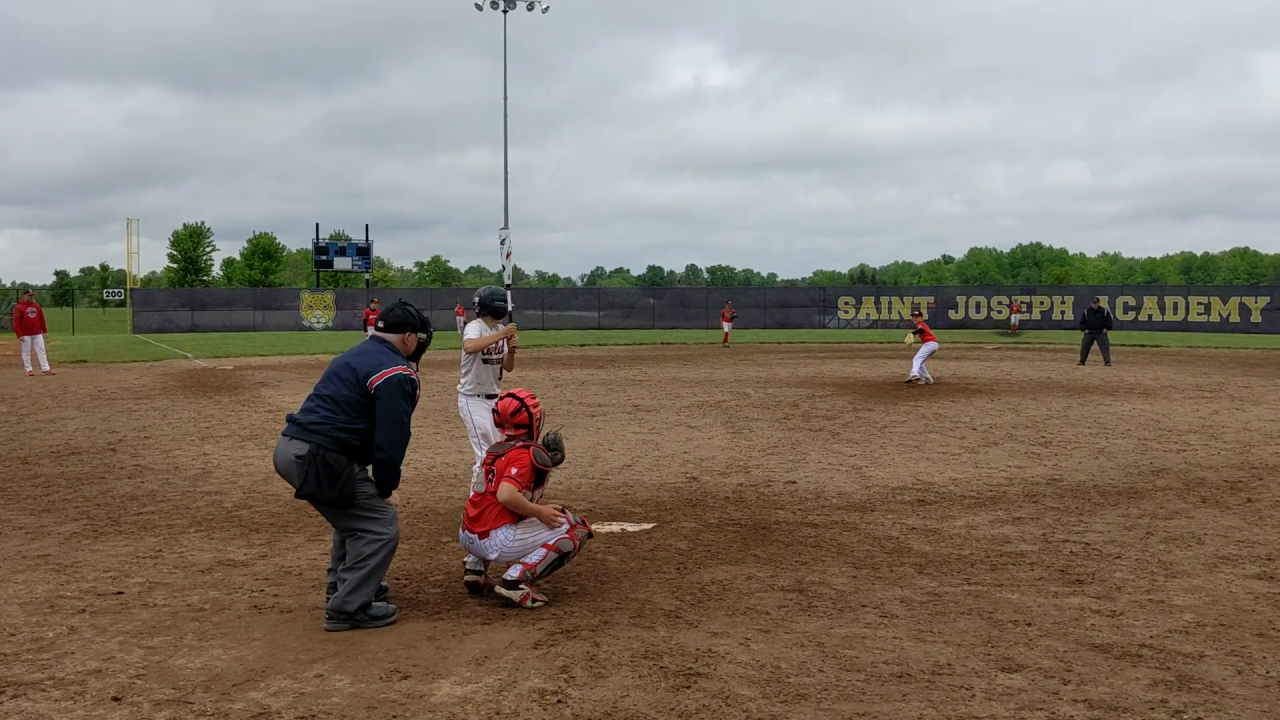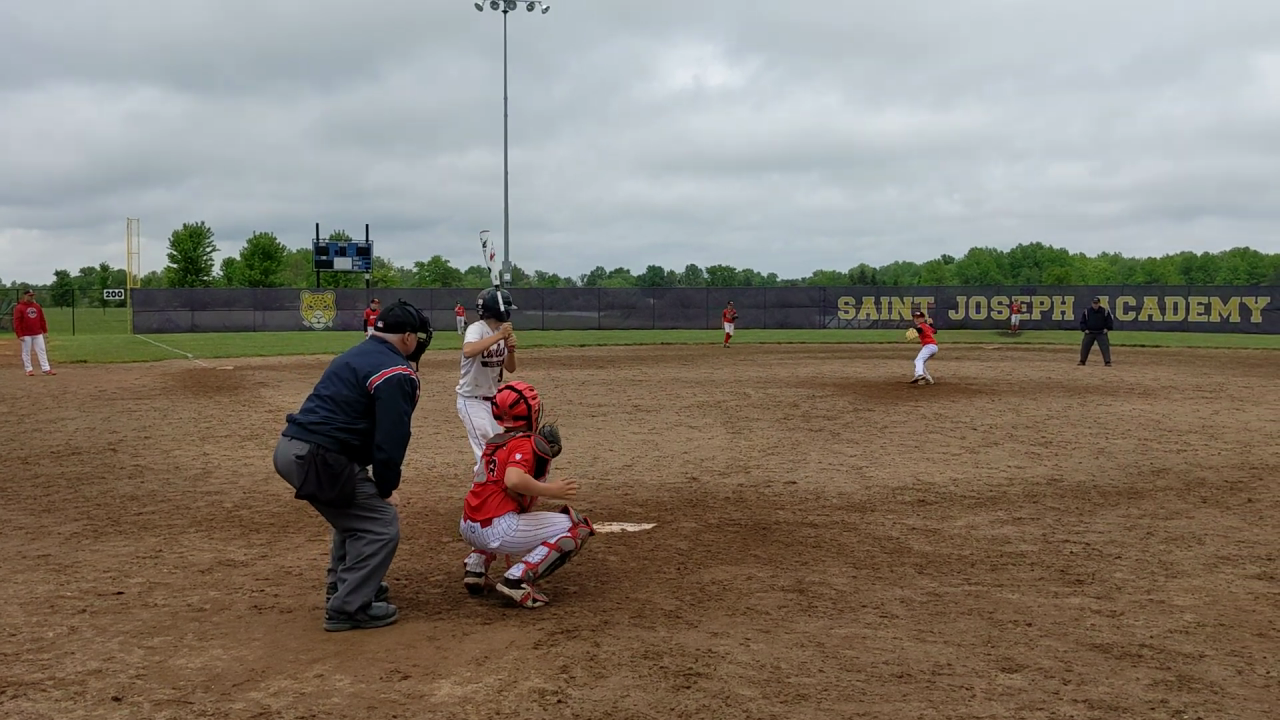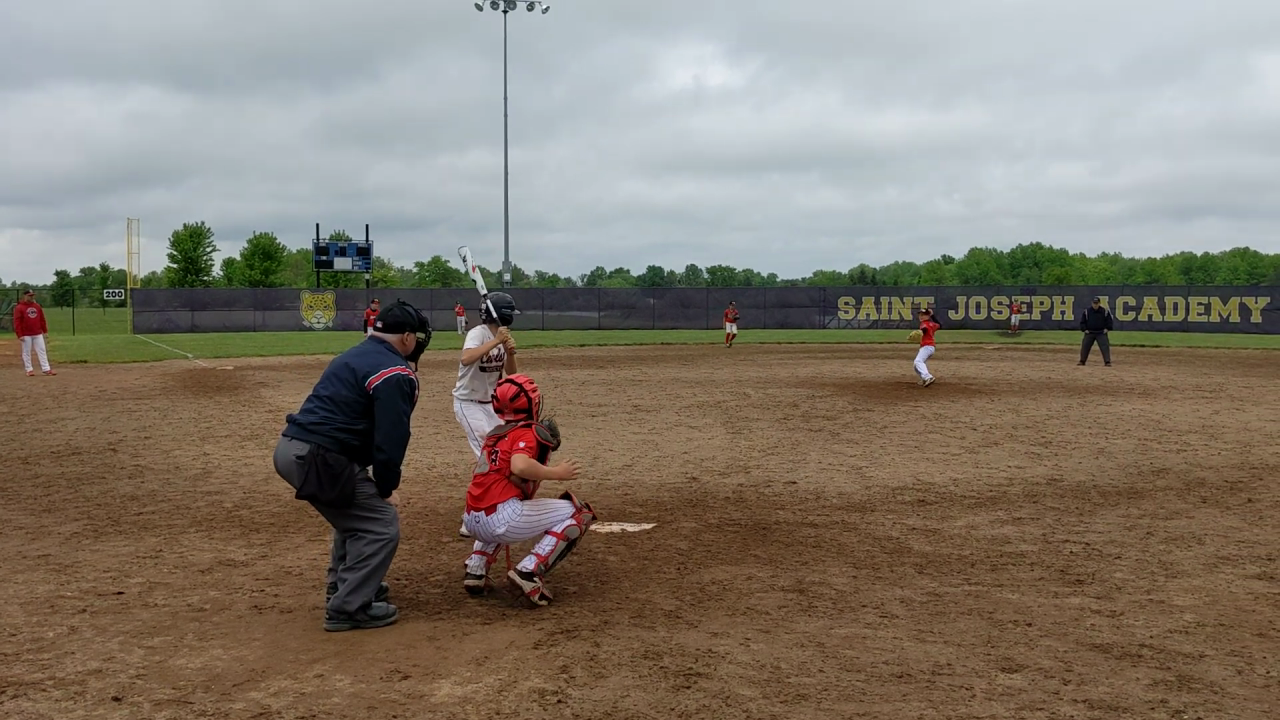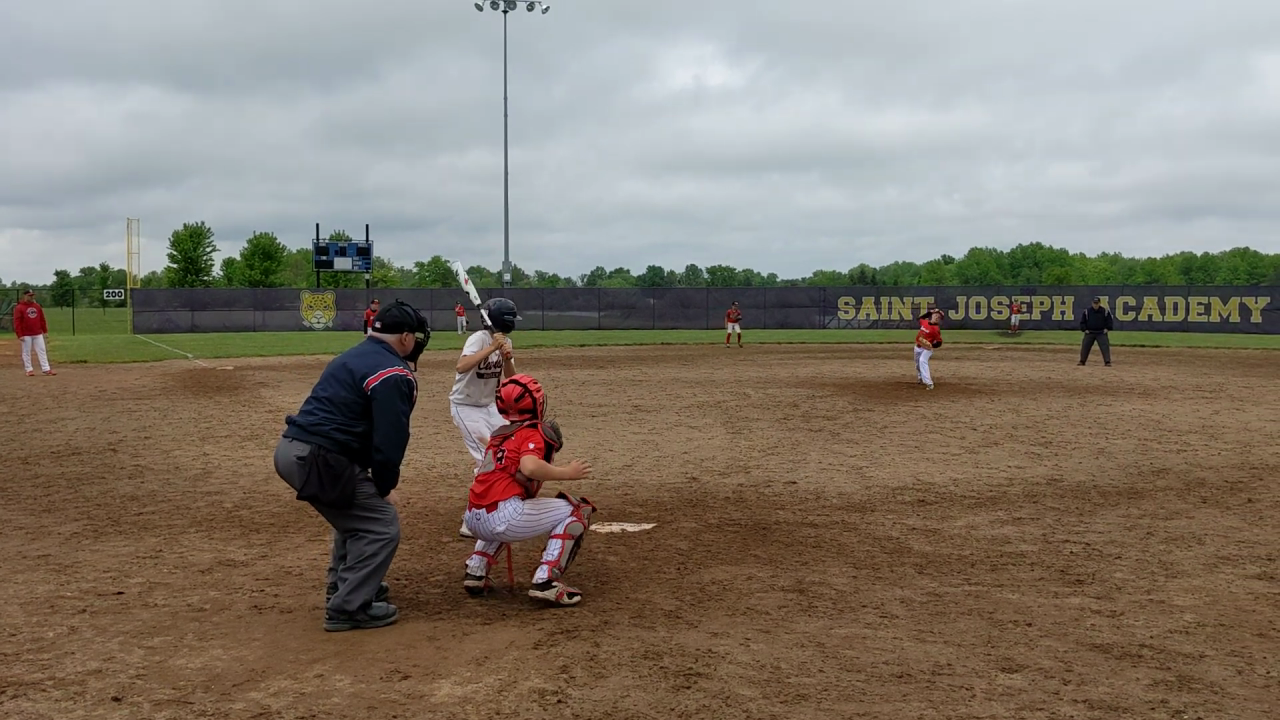
dt=0.1s
person 1, frame 1
left shoulder: (354, 356)
right shoulder: (396, 373)
right elbow: (392, 438)
right wrist: (387, 487)
left hip: (292, 446)
right hip: (319, 457)
left knee: (356, 512)
right knee: (381, 524)
left ankle: (344, 586)
right ankle: (348, 608)
person 1, frame 2
left shoulder: (354, 356)
right shoulder: (396, 374)
right elbow: (391, 438)
right wrist: (386, 488)
left hip: (291, 446)
right hip: (319, 457)
left knee: (357, 513)
right knee: (381, 524)
left ankle: (343, 587)
right ankle: (347, 608)
person 1, frame 3
left shoulder: (354, 356)
right shoulder: (395, 374)
right elbow: (391, 438)
right wrist: (387, 488)
left hip: (292, 447)
right hip: (319, 457)
left knee: (356, 513)
right knee: (382, 524)
left ankle: (344, 587)
right ankle: (348, 607)
person 1, frame 4
left shoulder: (352, 357)
right shoulder: (395, 375)
right elbow: (390, 440)
right wrist: (385, 487)
left hip: (292, 448)
right hip: (318, 459)
left knee: (358, 514)
right knee: (382, 525)
left ankle: (344, 588)
right ankle: (348, 608)
person 2, frame 1
left shoulder: (496, 449)
right shoulder: (526, 455)
right elbow: (506, 496)
right wrist: (539, 513)
left hip: (468, 536)
right hip: (495, 541)
right knee: (576, 529)
left ankle: (475, 568)
right ankle: (517, 581)
person 2, frame 2
left shoulder: (495, 441)
right shoulder: (526, 441)
right elbow: (513, 480)
right wrist: (551, 490)
left hip: (470, 528)
right hip: (498, 531)
right knee: (577, 528)
left ankle: (476, 568)
right ankle: (518, 580)
person 2, frame 3
left shoulder: (496, 434)
right shoulder: (528, 432)
right elbow: (519, 466)
right wrist: (556, 473)
left hip: (474, 518)
right hip: (501, 518)
right knee: (579, 514)
left ankle: (477, 570)
right ankle: (529, 572)
person 2, frame 4
left shoulder: (499, 434)
right shoulder: (534, 433)
right elbow: (530, 468)
right wrist: (567, 473)
left hip: (475, 518)
right hip: (503, 517)
right knee: (577, 511)
left ankle: (477, 571)
right ankle: (547, 581)
person 3, frame 1
left shoulder: (499, 329)
right shoulder: (474, 327)
left elbow: (508, 368)
right elbow: (469, 347)
left wrist: (511, 350)
right wrist: (502, 334)
left hip: (492, 400)
right hip: (473, 401)
right knee: (486, 456)
person 3, frame 2
left shoulder: (502, 332)
right shoulder: (476, 329)
left elbow: (511, 369)
right elbow: (468, 351)
left wrist: (511, 349)
right wrist: (498, 336)
left hip: (491, 402)
right hip: (472, 402)
person 3, frame 3
left shoulder: (501, 336)
right shoulder: (477, 333)
left elbow: (511, 371)
right elbow: (466, 358)
left wrist: (510, 352)
right wrist: (495, 341)
left hip: (489, 404)
right hip: (469, 404)
person 3, frame 4
left shoulder: (504, 341)
right shoulder: (478, 339)
left elbow: (511, 376)
right elbow: (461, 367)
left wrist: (507, 359)
right wrist: (492, 348)
left hip: (488, 406)
right hip: (465, 407)
